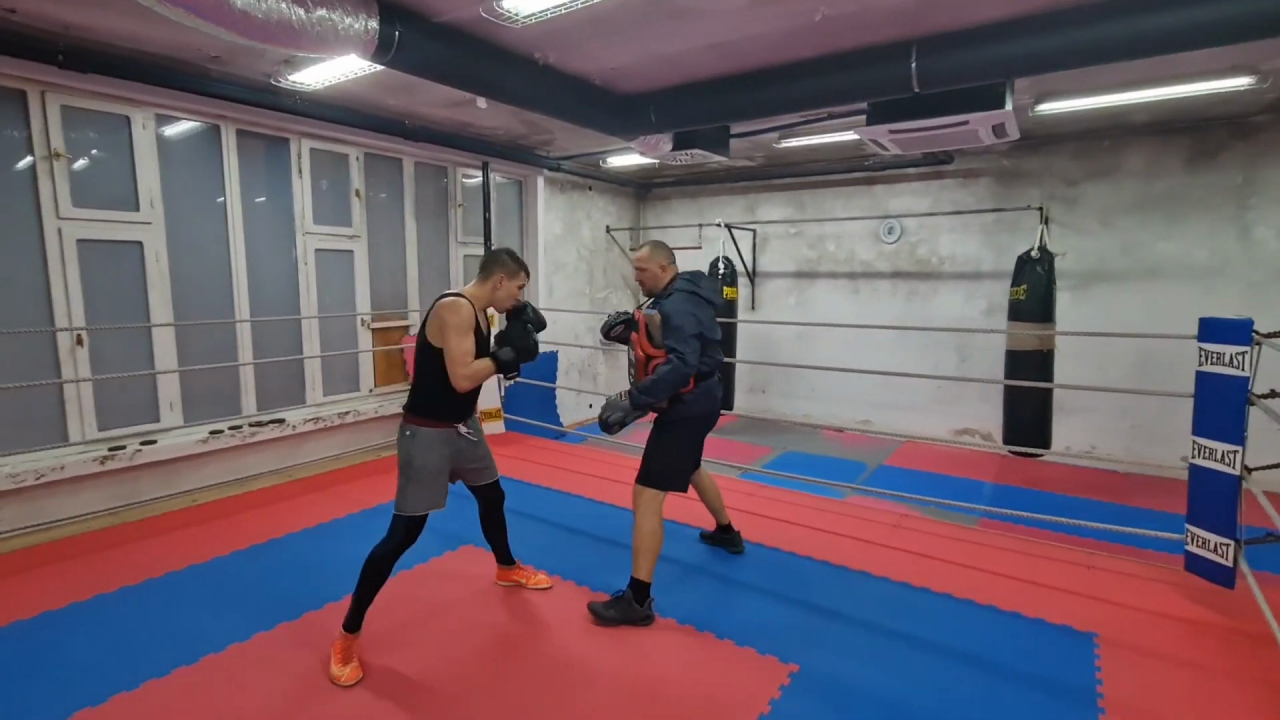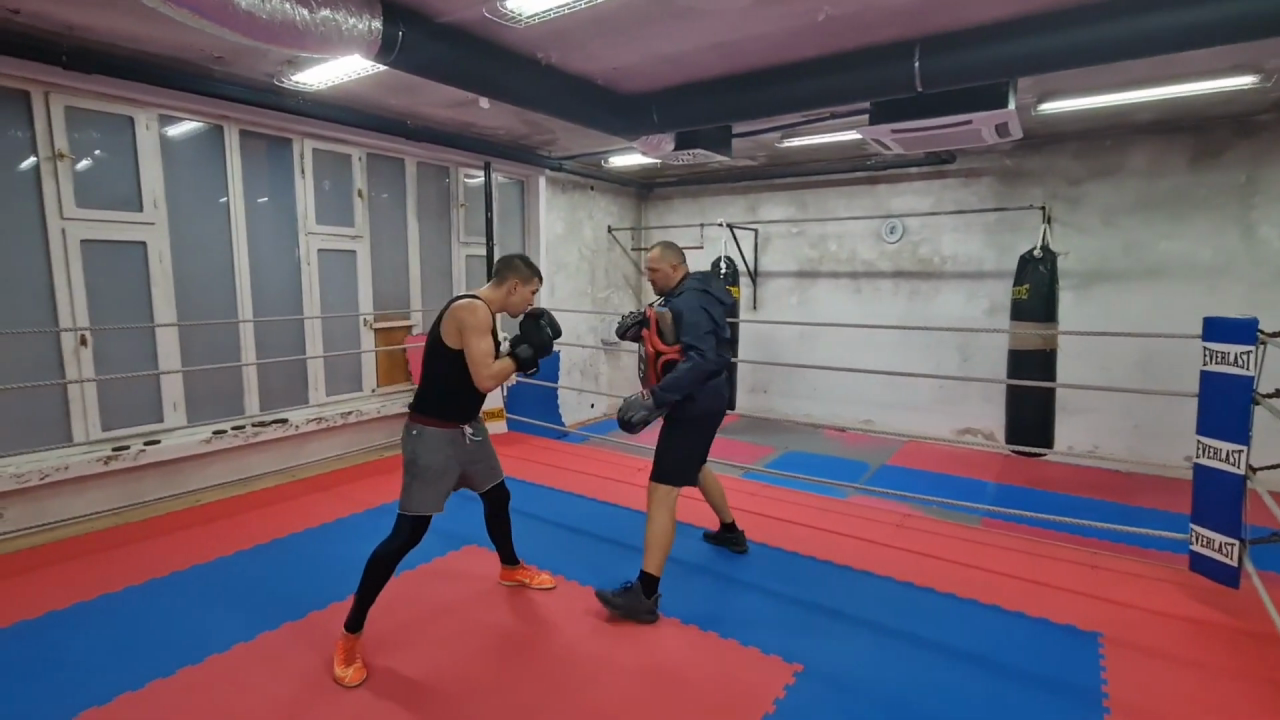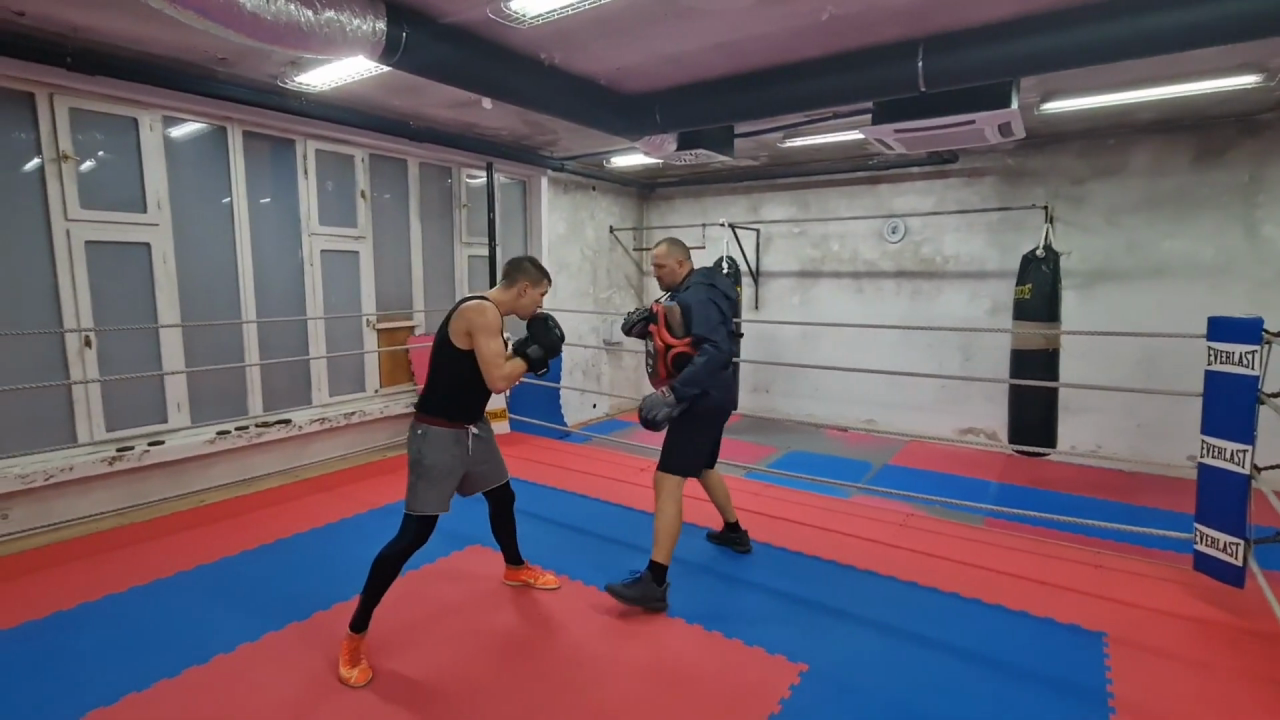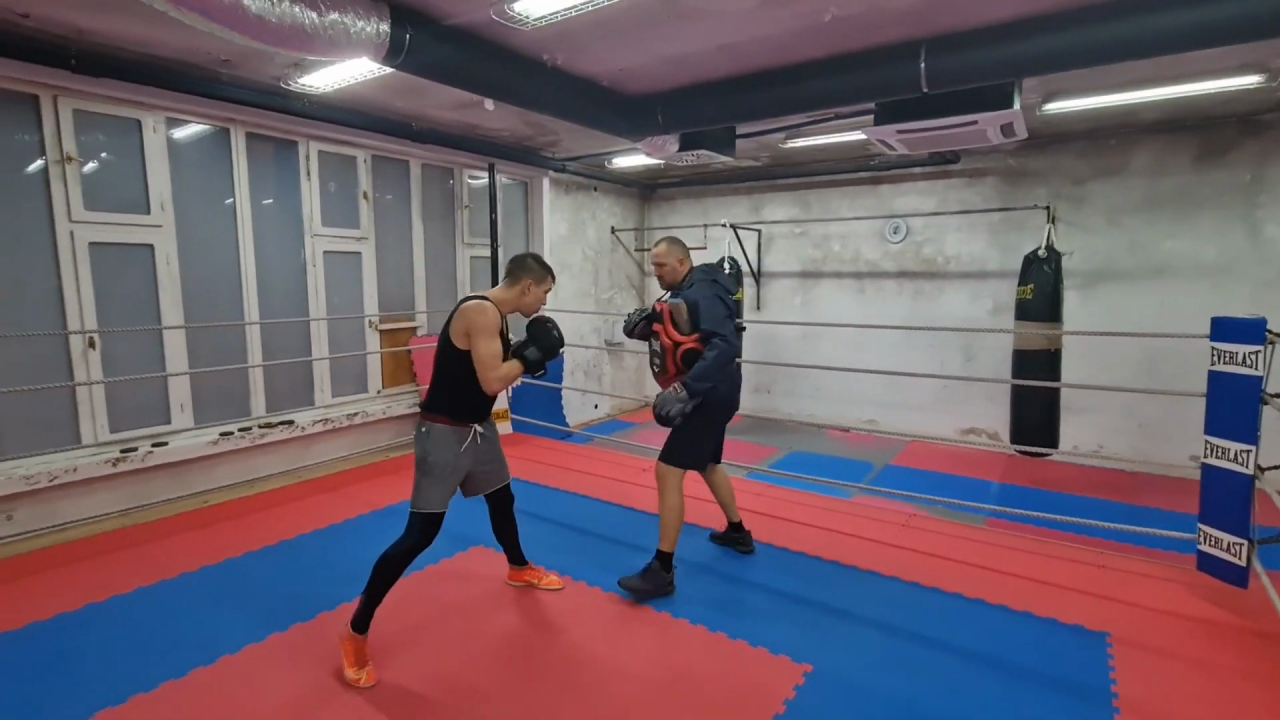
dt=0.1s
person 1, frame 1
left shoulder: (475, 311)
right shoulder: (454, 309)
left elbow: (479, 366)
right elbow: (464, 379)
left wrist: (513, 343)
right wrist: (510, 352)
left hip: (462, 427)
right hip: (427, 433)
left knee: (492, 494)
right knee: (404, 533)
left ankle: (507, 568)
right ankle: (347, 635)
person 1, frame 2
left shoulder: (485, 312)
right shoulder: (469, 310)
left elbow: (493, 367)
right elbow: (485, 379)
left wrist: (527, 344)
right wrist: (527, 350)
left hip: (467, 428)
right hip: (432, 433)
left knee: (498, 496)
right knee: (408, 533)
left ankle: (511, 568)
right ankle: (349, 636)
person 1, frame 3
left shoulder: (492, 314)
right shoulder: (479, 312)
left elbow: (497, 372)
right elbow: (497, 379)
left wrist: (535, 348)
right wrist: (535, 350)
left hip: (473, 428)
right hip: (438, 433)
left knee: (502, 496)
right knee: (414, 534)
left ankle: (516, 568)
right ankle: (355, 634)
person 1, frame 4
left shoulder: (495, 314)
right shoulder: (479, 312)
left elbow: (497, 371)
right elbow: (493, 381)
left wrist: (532, 350)
right wrist: (533, 352)
left hip: (478, 427)
right hip: (444, 432)
left knee: (502, 498)
right knee: (420, 533)
left ankle: (519, 568)
right ankle: (356, 635)
person 2, frame 1
left shoulder: (679, 306)
right shoulder: (676, 299)
left elbow: (681, 365)
left wrist: (632, 401)
right wrist: (632, 332)
left hip: (685, 408)
right hip: (695, 404)
left knee: (648, 494)
right knee: (689, 467)
left ankle: (637, 600)
right ankle: (727, 532)
person 2, frame 2
left shoulder: (691, 304)
right shoulder: (685, 298)
left elbow: (699, 361)
right elbow: (675, 344)
left wrist: (652, 399)
right wrist: (644, 331)
left hip: (694, 406)
right hip: (702, 401)
left knee: (661, 491)
right knee: (693, 466)
left ankle: (644, 593)
right ankle: (731, 531)
person 2, frame 3
left shoulder: (699, 298)
right shoulder: (685, 295)
left elbow: (715, 353)
right elbow: (679, 342)
left wrist: (674, 395)
right wrist: (647, 328)
left hip: (704, 401)
right hip: (704, 399)
left knee: (667, 480)
right knee: (701, 466)
left ankle: (655, 582)
right ankle: (734, 533)
person 2, frame 4
left shoulder: (703, 294)
right shoulder: (684, 294)
left elbow: (724, 346)
right elbow: (680, 338)
left wrist: (685, 390)
right wrist: (648, 327)
left hip: (710, 396)
right hip: (709, 395)
left knee: (668, 471)
right knee: (707, 463)
left ankle: (662, 570)
right ankle: (737, 532)
